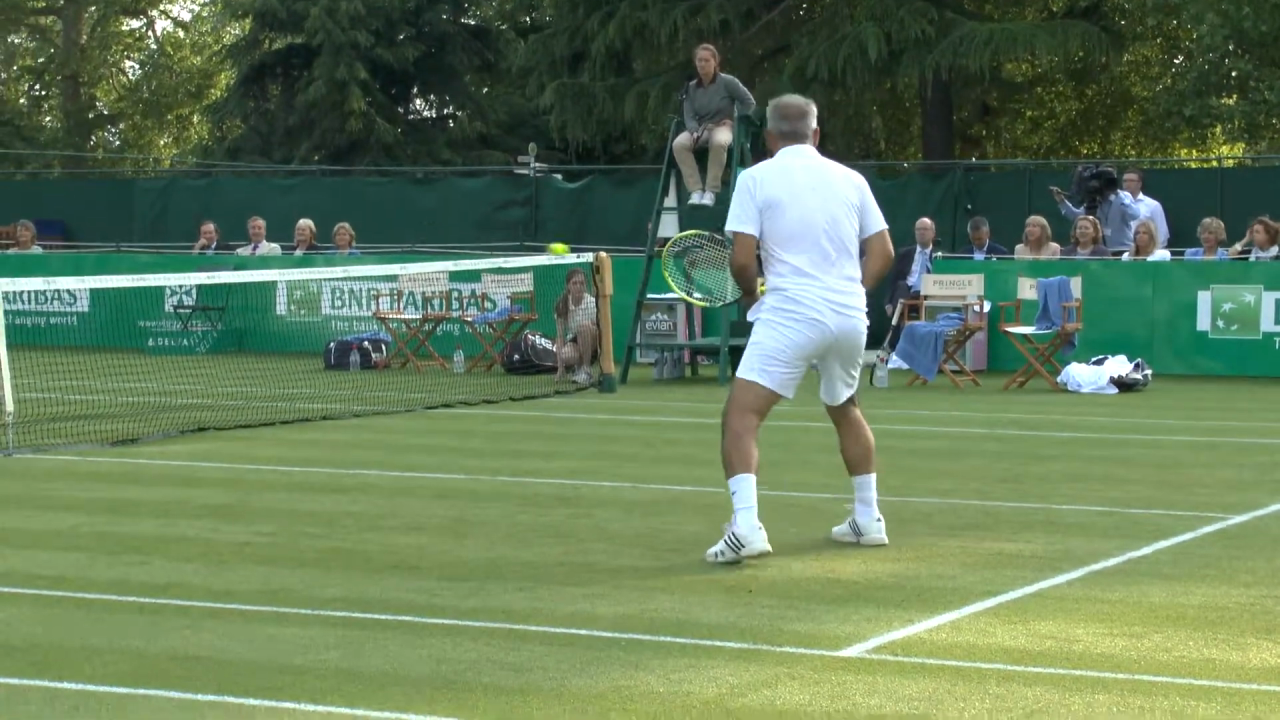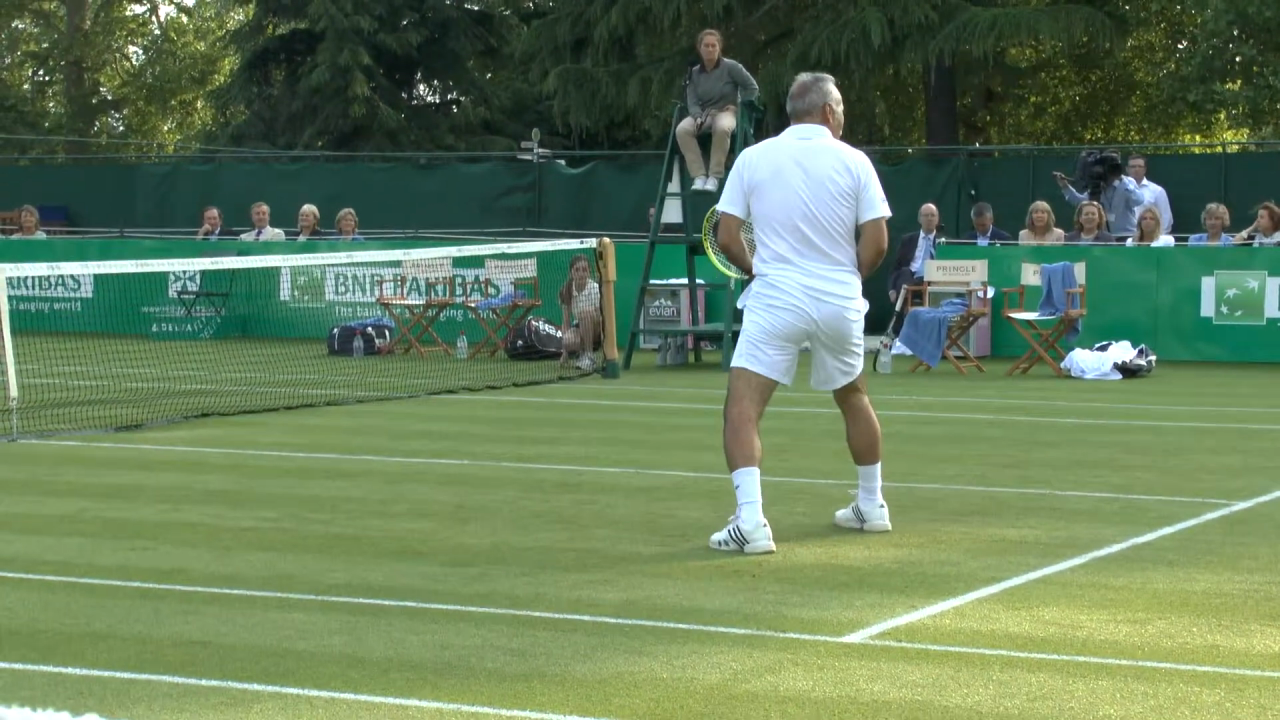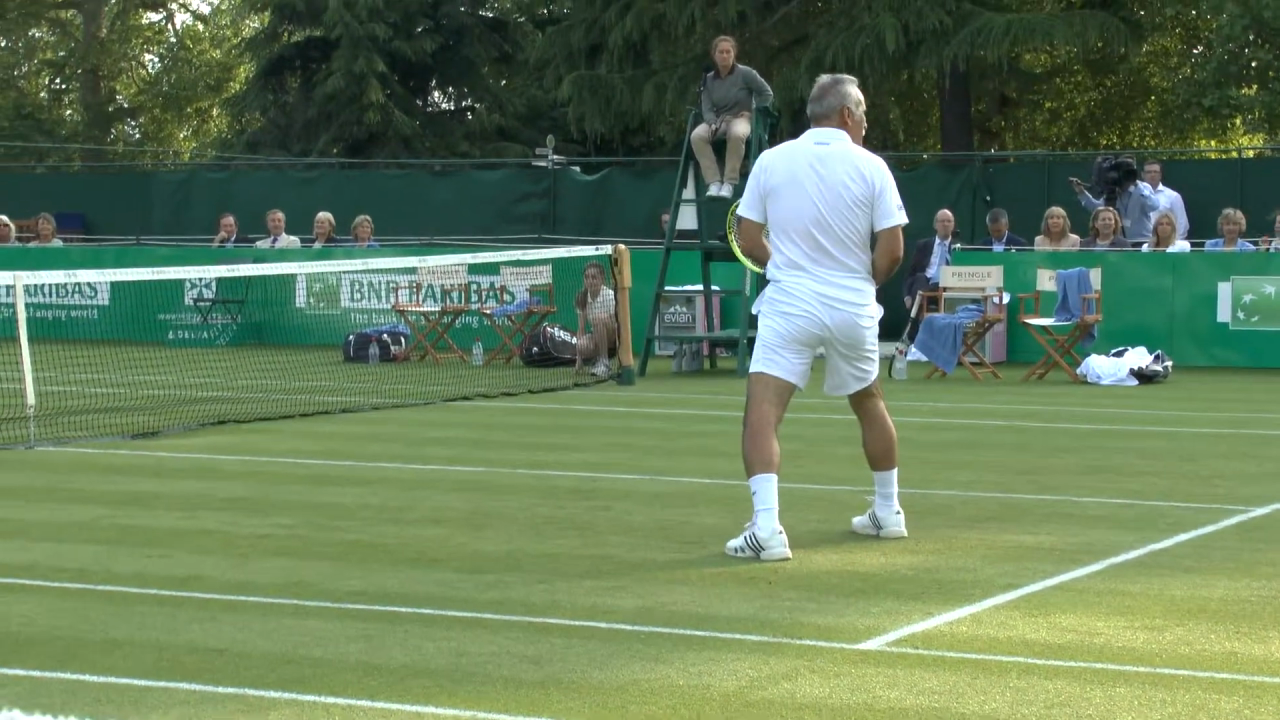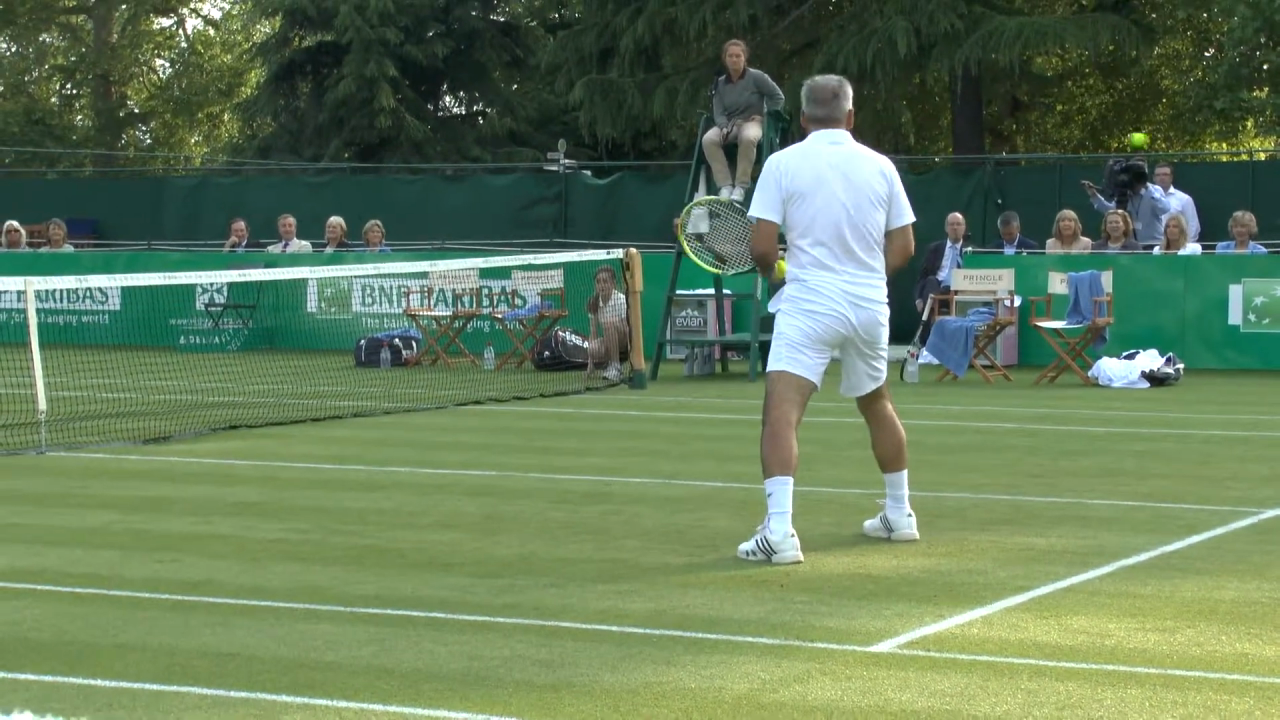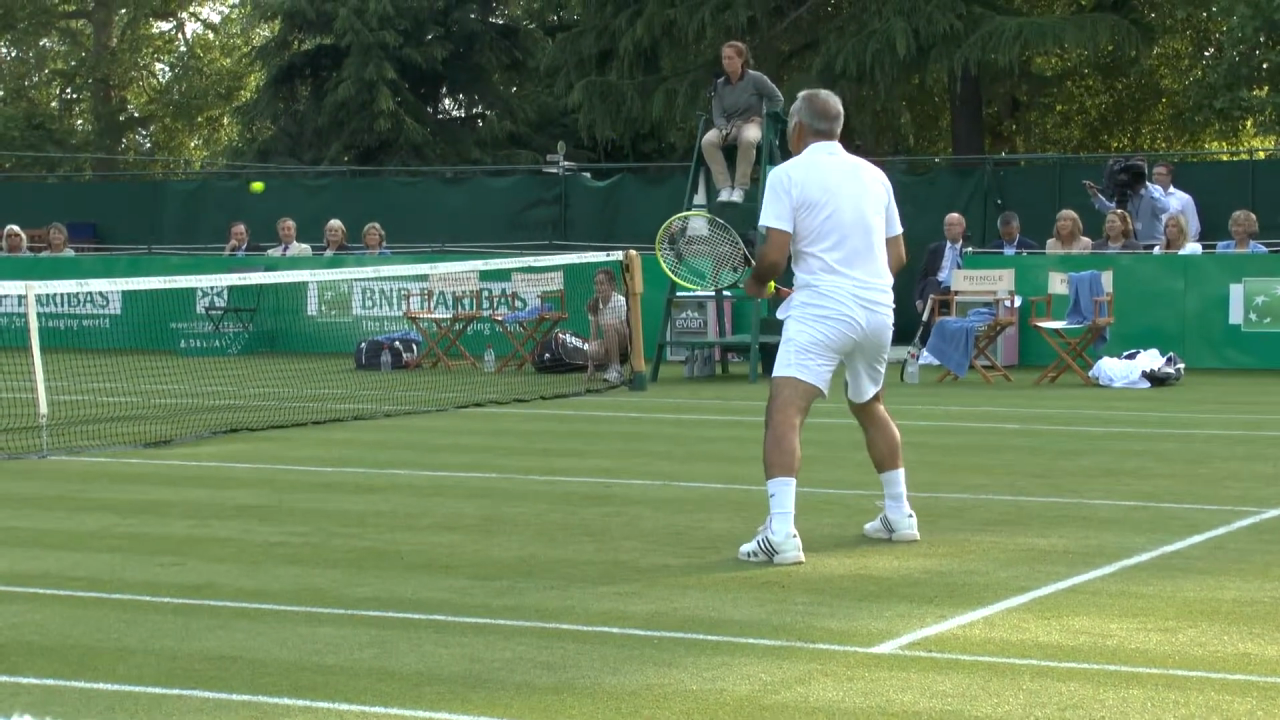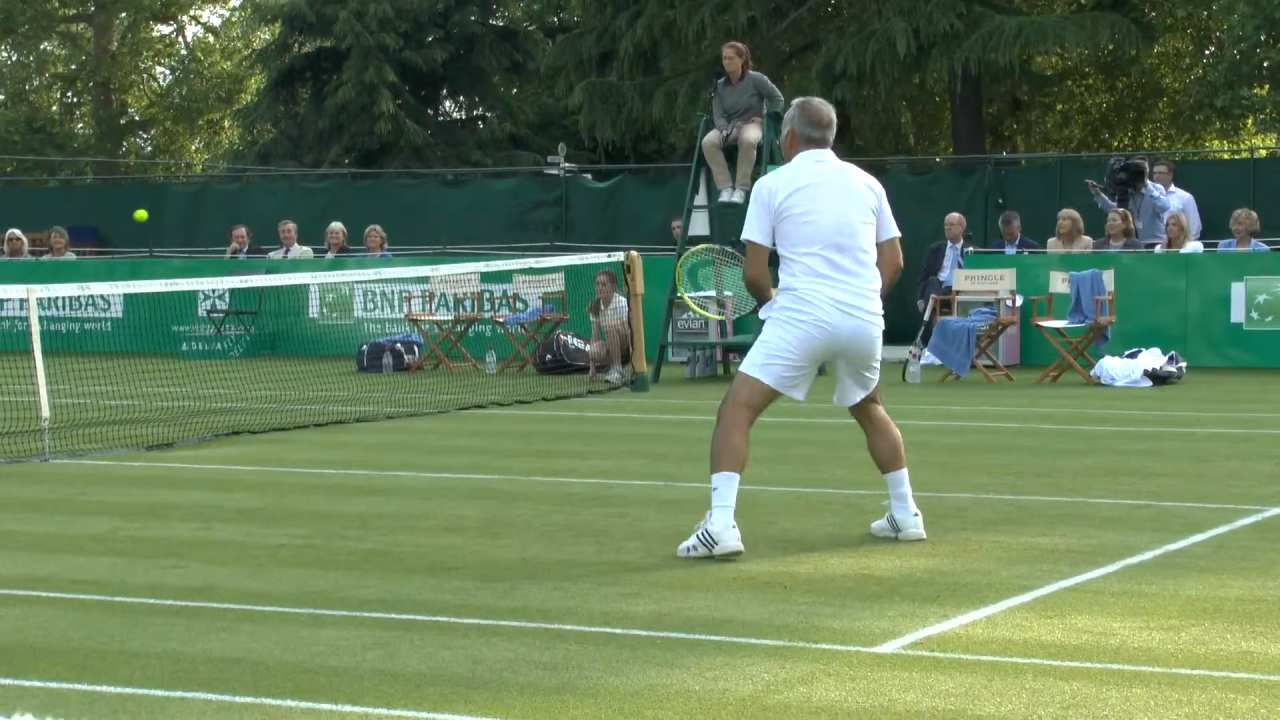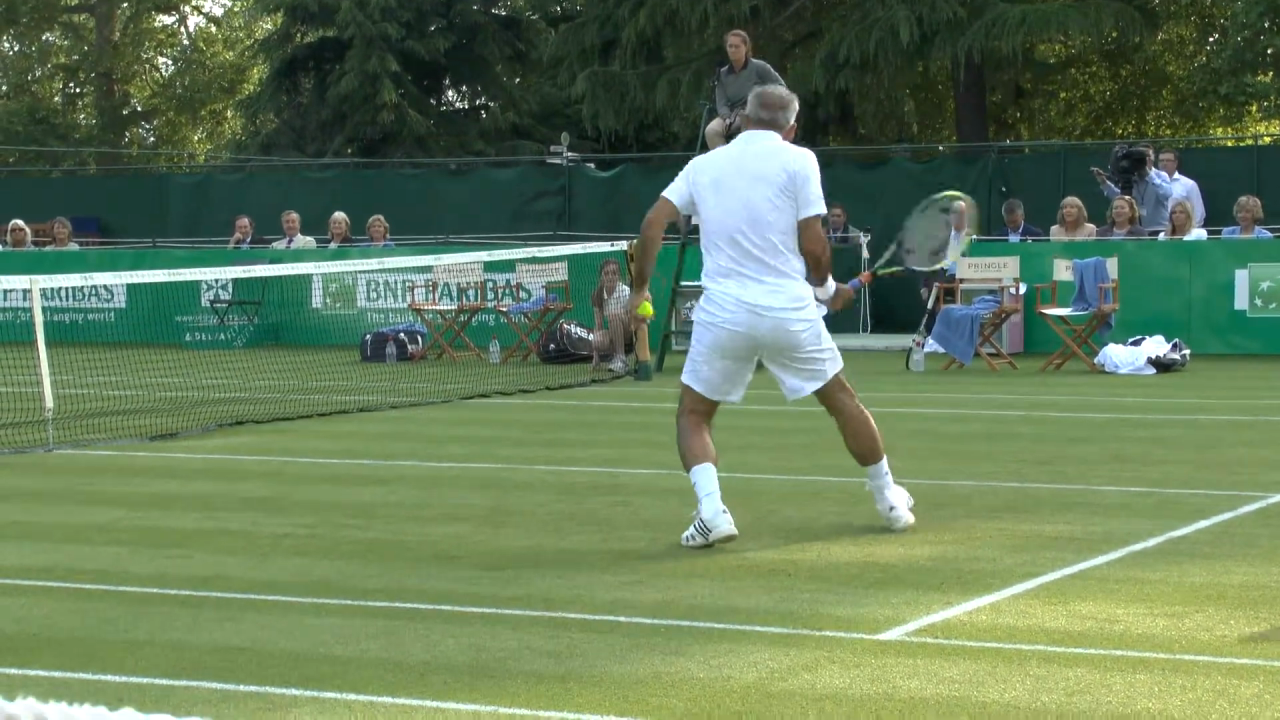
dt=0.4s
person 1, frame 1
left shoulder: (756, 178)
right shoulder: (850, 179)
left elbow: (742, 260)
right elbow: (884, 254)
left wrist: (751, 293)
left hip: (792, 315)
right hip: (850, 317)
left knee: (740, 418)
right knee: (846, 411)
left ankle: (745, 525)
right ankle: (867, 518)
person 1, frame 2
left shoulder: (752, 158)
right shoulder: (854, 161)
left elbow: (726, 238)
right elbow: (876, 244)
left hip: (775, 301)
right hip: (839, 303)
left knee: (742, 409)
right knee: (854, 399)
left ankle: (750, 521)
right ankle: (871, 506)
person 1, frame 3
left shoulder: (771, 161)
right shoulder: (871, 167)
left elbow: (750, 242)
right elbow: (891, 252)
left hip: (789, 306)
right hip: (852, 309)
left knee: (761, 415)
right knee: (869, 404)
left ankle: (766, 528)
right ankle: (887, 512)
person 1, frame 4
left shoulder: (783, 163)
right shoulder: (880, 165)
left elbow: (762, 246)
right elbow: (903, 249)
left wrist: (769, 267)
left hip: (810, 306)
right hip: (869, 306)
left knee: (780, 414)
right knee: (877, 405)
left ankle: (779, 531)
right ankle: (898, 514)
person 1, frame 5
left shoulder: (788, 175)
right shoulder: (874, 175)
left elbow: (774, 256)
right elbow: (897, 256)
left wrist: (756, 282)
left hip: (822, 312)
right hip: (877, 312)
left knee: (783, 416)
right knee: (869, 407)
left ankle: (782, 532)
right ankle: (899, 514)
person 1, frame 6
left shoulder: (771, 185)
right shoulder: (867, 182)
left elbow: (755, 272)
right elbow: (893, 262)
left wrist: (771, 299)
left hip: (803, 316)
right hip: (864, 319)
left knee: (736, 412)
right knee: (869, 410)
left ankle: (721, 524)
right ankle: (904, 514)
person 1, frame 7
left shoulder: (707, 163)
right shoulder: (800, 160)
left elbow: (654, 223)
right elbow: (813, 248)
left wrist: (639, 283)
right wrist: (827, 287)
left hip: (724, 314)
right hip: (790, 312)
left knee: (691, 418)
right knee: (842, 401)
left ankle: (712, 512)
right ankle: (888, 501)
